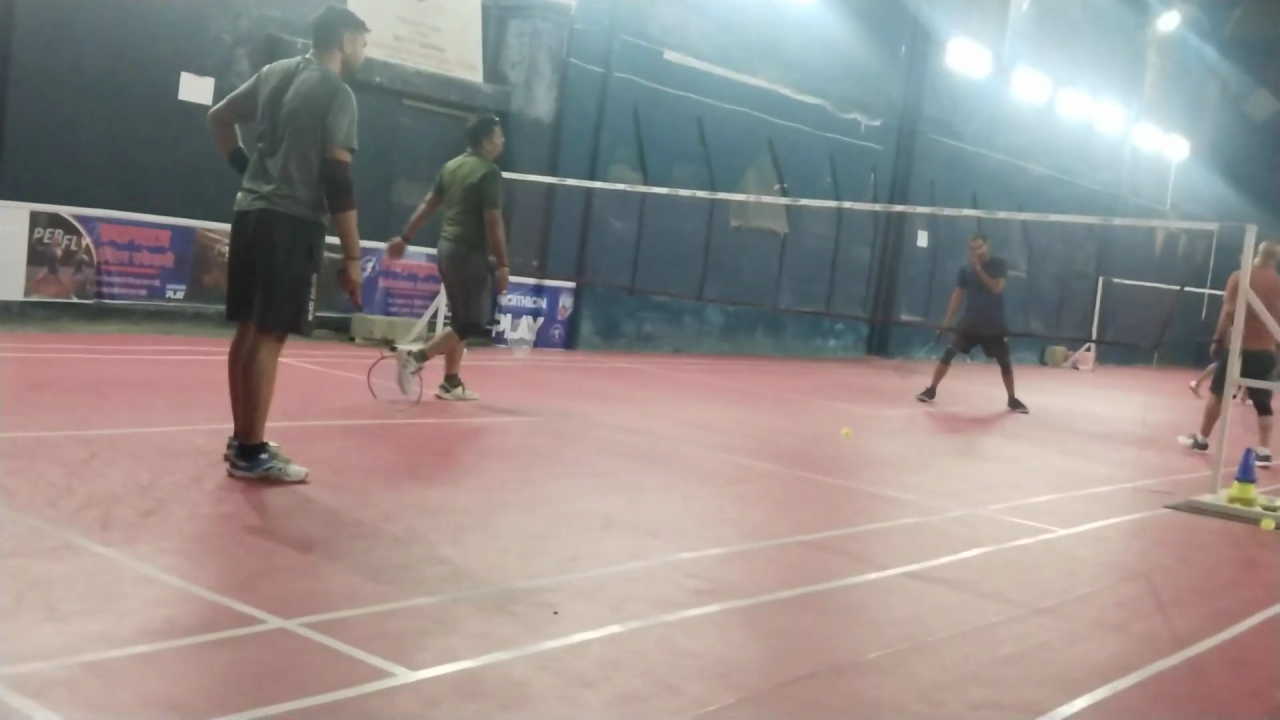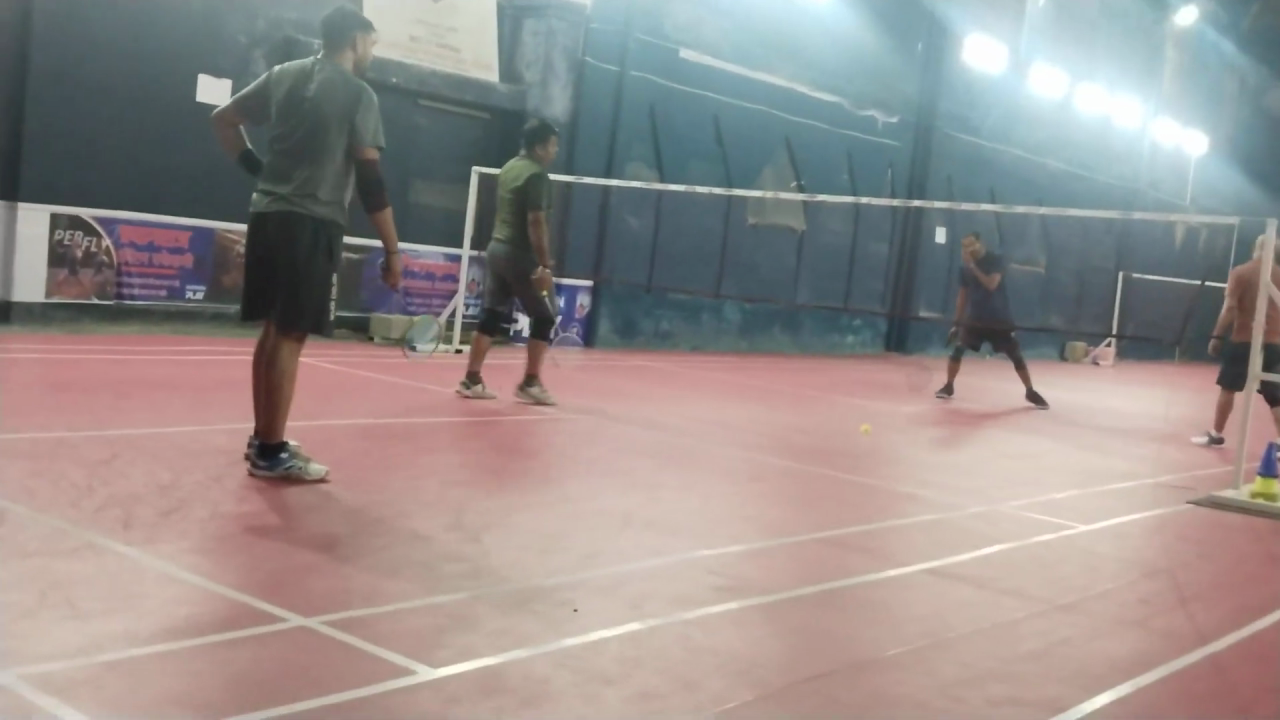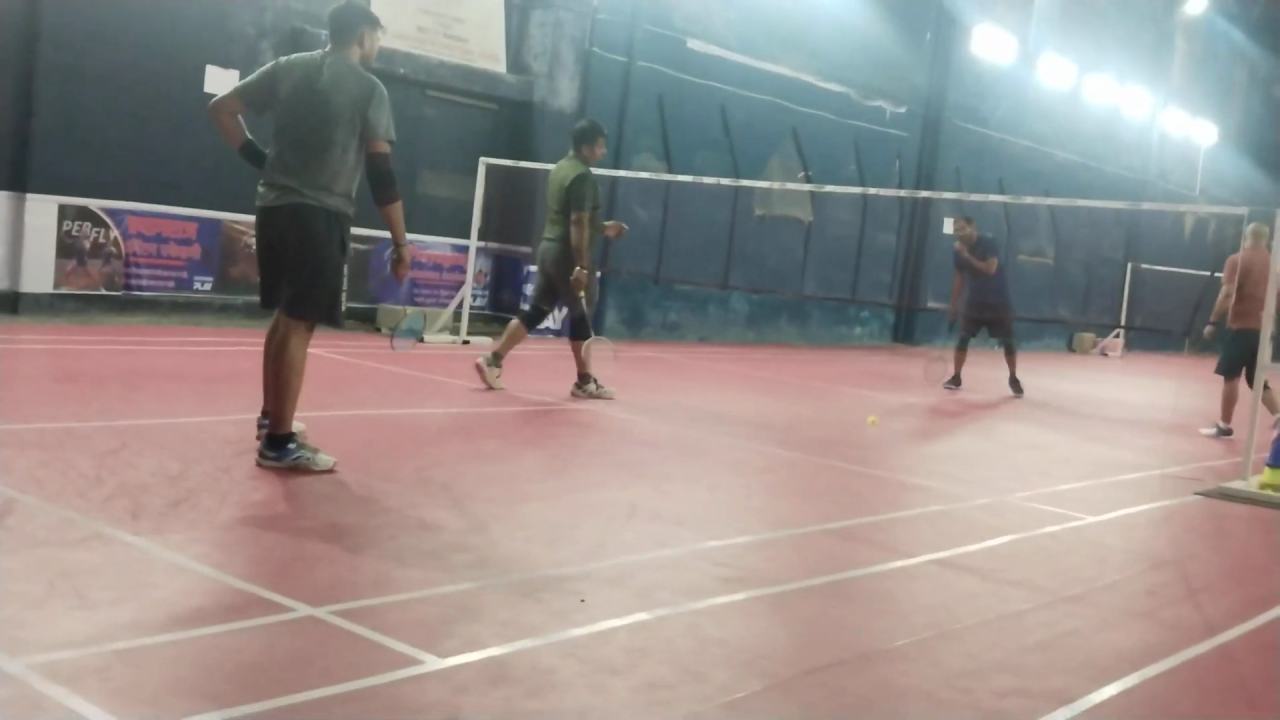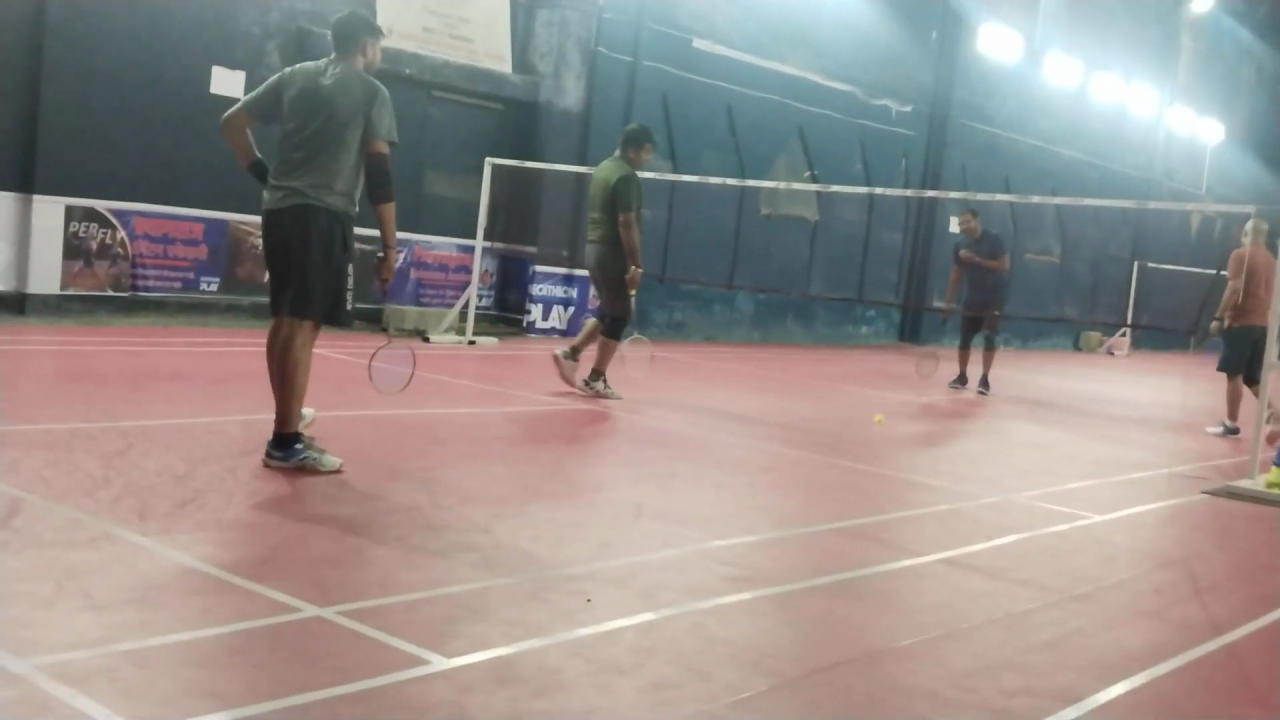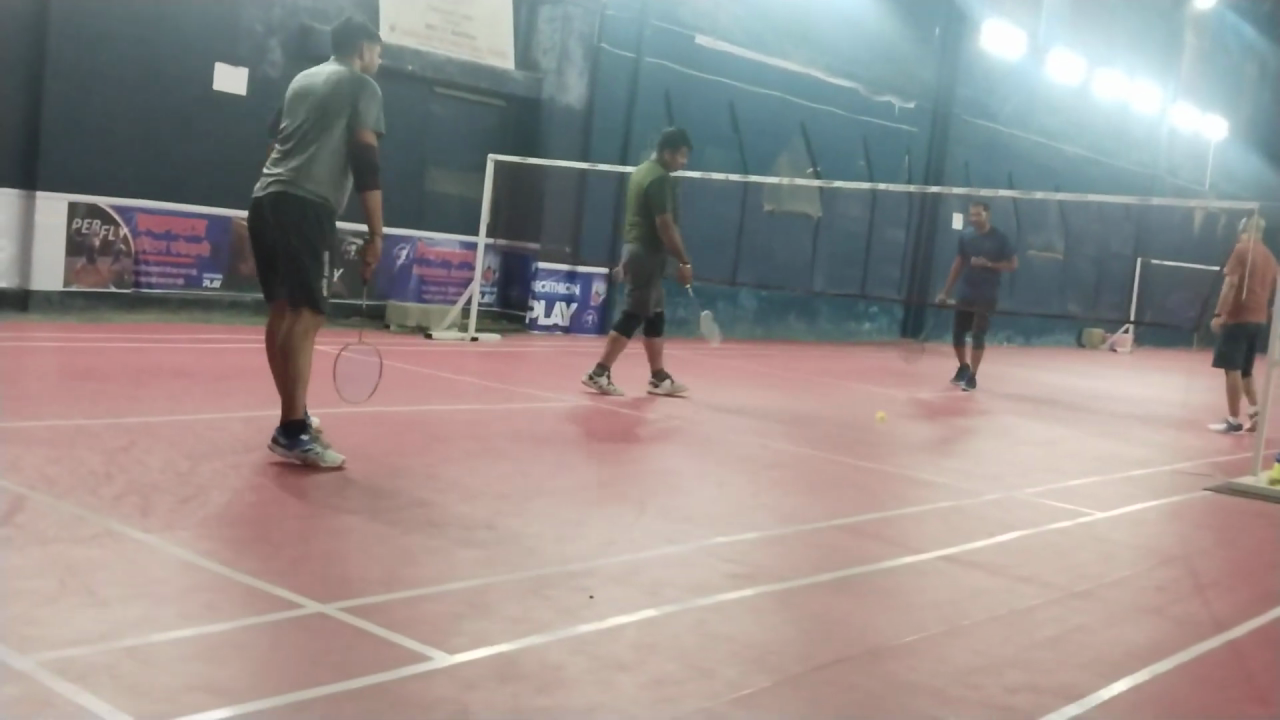
dt=0.2s
person 1, frame 1
left shoulder: (275, 73)
right shoulder: (337, 94)
left elbow: (218, 118)
right elbow: (337, 180)
right wrist: (351, 255)
left hip: (251, 213)
right hip: (291, 224)
left knee: (249, 331)
right knee: (268, 337)
left ankle: (242, 439)
right ankle: (251, 454)
person 1, frame 2
left shoulder: (283, 76)
right shoulder: (358, 94)
left elbow: (223, 119)
right elbow: (369, 179)
right wrist: (392, 251)
left hip: (266, 215)
right hip: (311, 225)
left knee: (273, 332)
right knee: (290, 337)
left ankle: (262, 437)
right ankle: (271, 453)
person 1, frame 3
left shoulder: (288, 69)
right shoulder: (369, 89)
left elbow: (222, 107)
right elbow: (381, 173)
left wrist: (257, 158)
right wrist: (400, 244)
left hip: (273, 209)
right hip: (321, 217)
left knee: (285, 318)
right knee: (298, 326)
left ankle: (272, 417)
right ankle: (279, 443)
person 1, frame 4
left shoulder: (293, 78)
right shoulder: (373, 92)
left elbow: (232, 122)
right elbow: (379, 175)
left wrist: (263, 174)
right wrist: (389, 247)
left hip: (278, 211)
right hip: (325, 217)
left knee: (286, 319)
right knee: (303, 326)
left ankle: (289, 414)
right ankle: (285, 443)
person 1, frame 5
left shoulder: (301, 81)
right shoulder: (363, 87)
right elbow: (365, 163)
right wrist: (375, 235)
left hip: (266, 202)
right hip: (307, 207)
left knee: (283, 312)
right knee: (304, 315)
left ankle: (294, 415)
right ankle: (293, 432)
person 2, frame 1
left shoulder: (451, 167)
right shoulder: (488, 172)
left elbow: (428, 206)
right elbow: (493, 223)
left wrist: (403, 238)
right wrist: (503, 264)
left hip: (447, 247)
right hip: (468, 253)
left knee: (464, 318)
right knee: (474, 322)
left ankle: (451, 382)
right ankle: (415, 358)
person 2, frame 2
left shoulder: (509, 169)
right shoulder: (536, 175)
right elbow: (536, 223)
right wrist: (545, 265)
left hip: (498, 248)
right hip: (520, 254)
left knee: (491, 316)
right knee: (545, 318)
left ankle: (472, 380)
right ankle: (530, 383)
person 2, frame 3
left shoulder: (560, 169)
right shoulder: (583, 176)
right elbow: (579, 223)
left wrist: (603, 227)
right wrist: (582, 266)
left hip: (548, 247)
right hip: (566, 253)
left knee: (536, 311)
right knee: (581, 317)
left ankle: (492, 360)
right ankle: (585, 382)
person 2, frame 4
left shoulder: (602, 169)
right shoulder: (626, 177)
right elbow: (627, 224)
right wrist: (636, 265)
left hip: (595, 247)
right hip: (612, 253)
left knee: (607, 314)
right knee: (618, 317)
left ankle: (570, 353)
right ankle: (596, 380)
person 2, frame 5
left shoulder: (642, 171)
right shoulder: (661, 179)
right elbow: (666, 226)
left wrist: (626, 260)
right wrist: (684, 262)
left hip: (635, 249)
right hip: (648, 253)
left knee: (655, 316)
right knee: (633, 316)
left ankle: (659, 377)
right ankle: (599, 373)
person 3, frame 1
left shoulder: (1240, 278)
left elbow: (1228, 312)
left wrist: (1217, 339)
left hip: (1239, 346)
left knee: (1217, 393)
right knee: (1262, 401)
left ankle: (1200, 439)
person 3, frame 2
left shoulder: (1240, 272)
left elbow: (1229, 307)
left wrist: (1217, 336)
left hip: (1243, 340)
left knee: (1227, 388)
left ankle: (1216, 435)
person 3, frame 3
left shoulder: (1237, 260)
left elbow: (1227, 294)
left wrist: (1212, 322)
left hip: (1241, 327)
left knee: (1230, 377)
left ankle: (1224, 426)
person 3, frame 4
left shoulder: (1240, 255)
right shoulder: (1271, 260)
left elbow: (1234, 288)
right elbow: (1272, 292)
left wrist: (1219, 317)
left hip: (1241, 323)
right hip: (1263, 324)
left knee: (1234, 375)
right knee: (1252, 377)
left ankle: (1231, 424)
person 3, frame 5
left shoulder: (1239, 250)
right shoulder: (1269, 256)
left elbow: (1231, 284)
right elbow: (1273, 287)
left wrist: (1218, 313)
left hip: (1237, 318)
right hip: (1259, 319)
left knee: (1232, 370)
right knee: (1244, 370)
left ankle: (1234, 421)
right ankle: (1255, 410)
person 4, frame 1
left shoulder: (999, 265)
right shoulder: (966, 269)
left elbow: (996, 288)
right elbow: (958, 295)
left wrist: (978, 269)
right wrist: (946, 322)
left hip: (994, 323)
right hip: (970, 321)
left knee: (1005, 361)
right knee: (949, 352)
left ankle: (1012, 399)
right ankle: (931, 390)
person 4, frame 2
left shoulder: (996, 260)
right shoulder: (965, 268)
left elbow: (991, 284)
right elbow: (962, 295)
left wrist: (973, 267)
right wrist: (956, 323)
left hip: (999, 318)
right hip: (975, 317)
left knee: (1016, 356)
right knee: (958, 348)
left ankle: (1031, 392)
right ankle: (948, 387)
person 4, frame 3
left shoulder: (988, 244)
right shoulder: (959, 252)
left elbow: (990, 269)
right elbow: (959, 280)
left wrist: (967, 255)
right wrist: (954, 308)
left hip: (998, 301)
right hip: (975, 302)
left knee: (1007, 341)
right knee: (963, 338)
left ankle: (1013, 378)
right ankle: (956, 377)
person 4, frame 4
left shoulder: (994, 240)
right shoulder: (960, 245)
left elbow: (1005, 266)
right elbow: (956, 273)
left wrist: (977, 259)
right wrist: (949, 301)
left hip: (993, 298)
right hip: (972, 299)
left knee: (989, 336)
right knee: (965, 338)
left ankle: (984, 378)
right ankle: (962, 376)
person 4, frame 5
left shoulder: (1000, 238)
right shoulder: (966, 237)
left elbow: (1013, 265)
right elbow: (958, 264)
left wrist: (987, 264)
right wrist: (946, 291)
left hip: (986, 296)
right hip: (965, 294)
left knee: (977, 334)
right knee: (957, 334)
left ankle: (971, 377)
right ankle: (963, 367)
